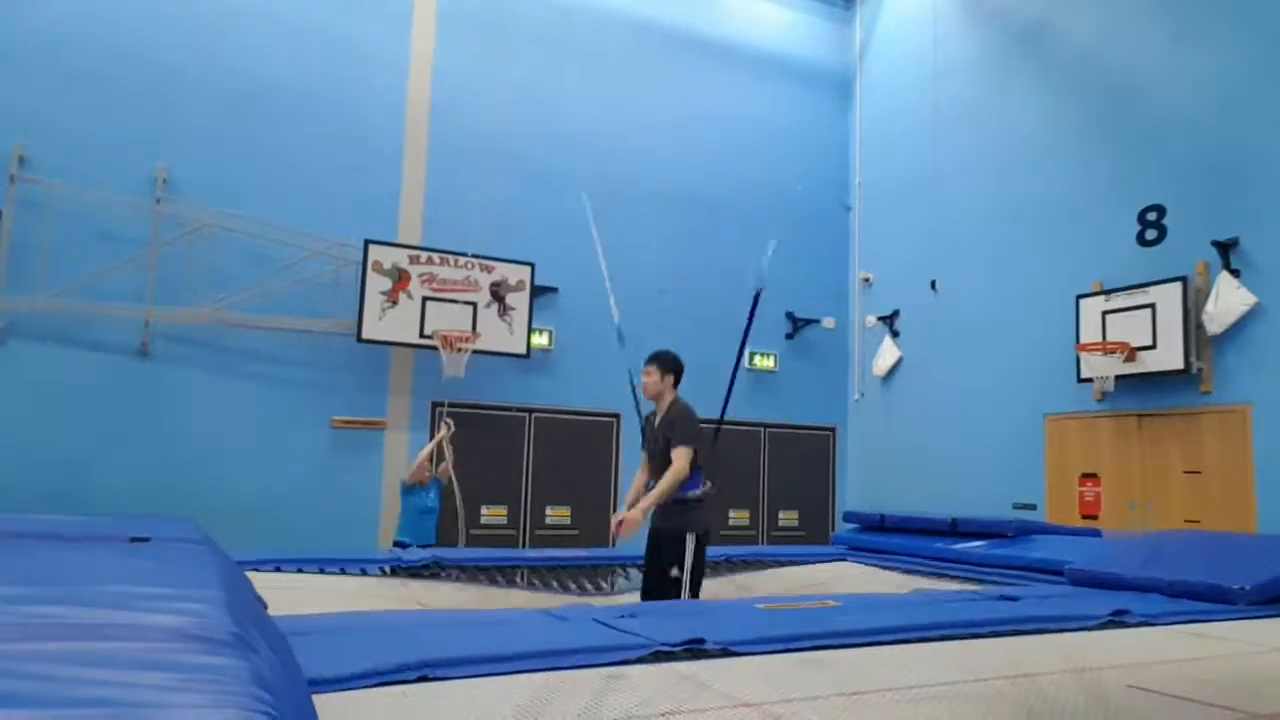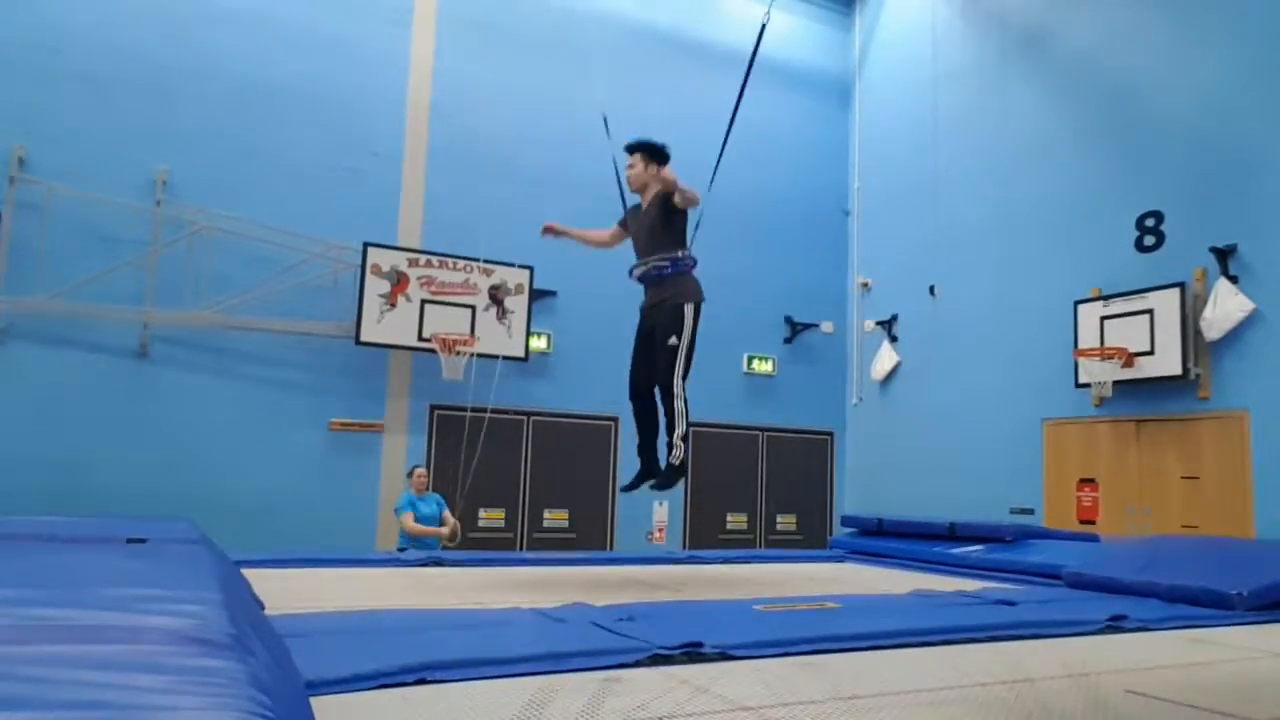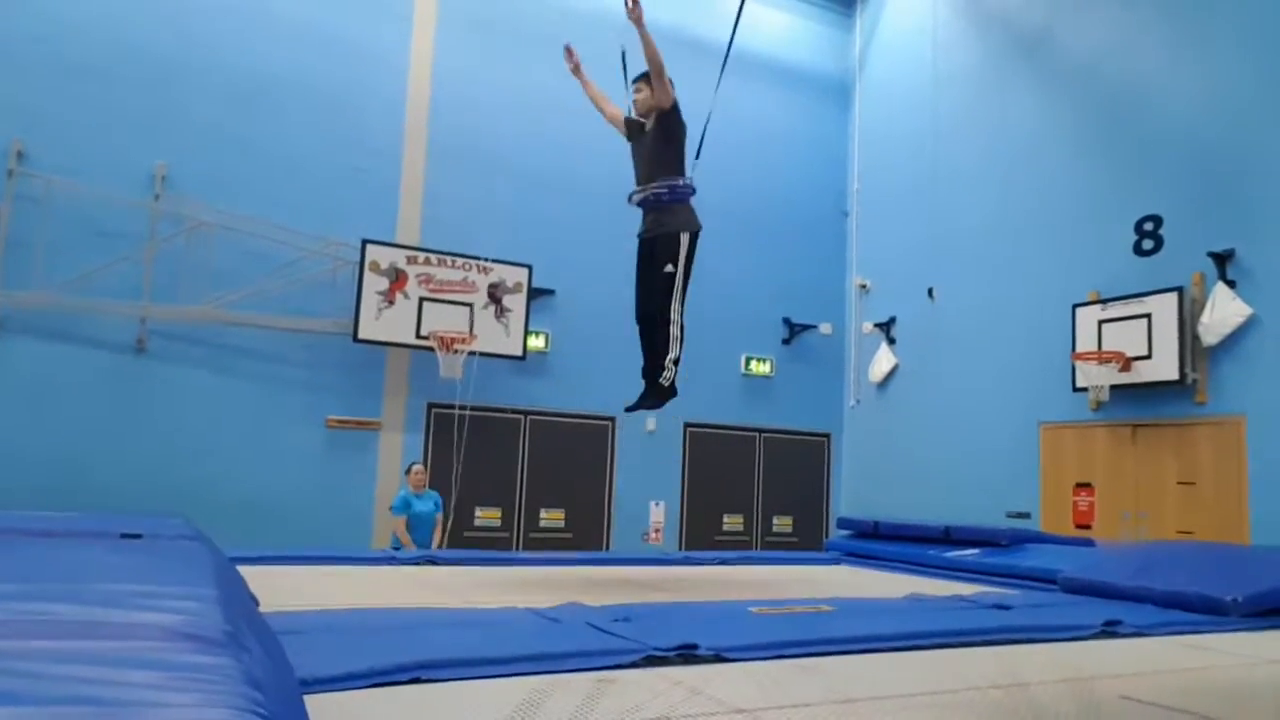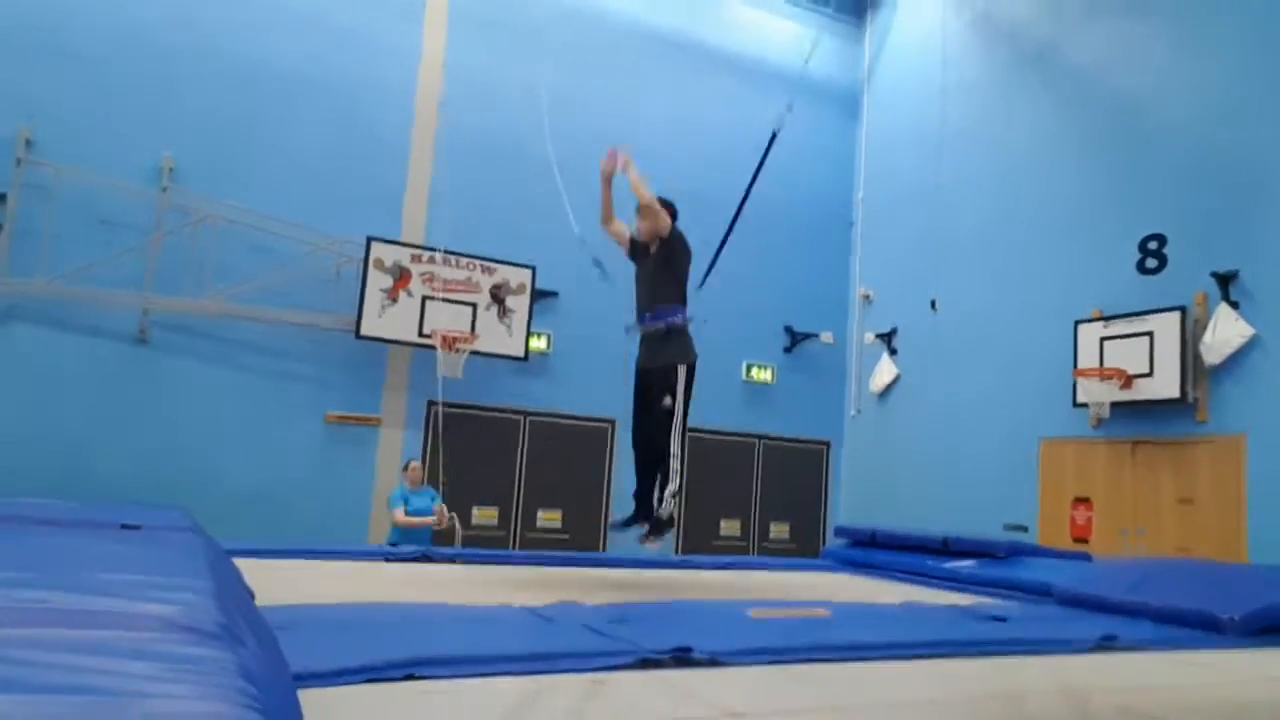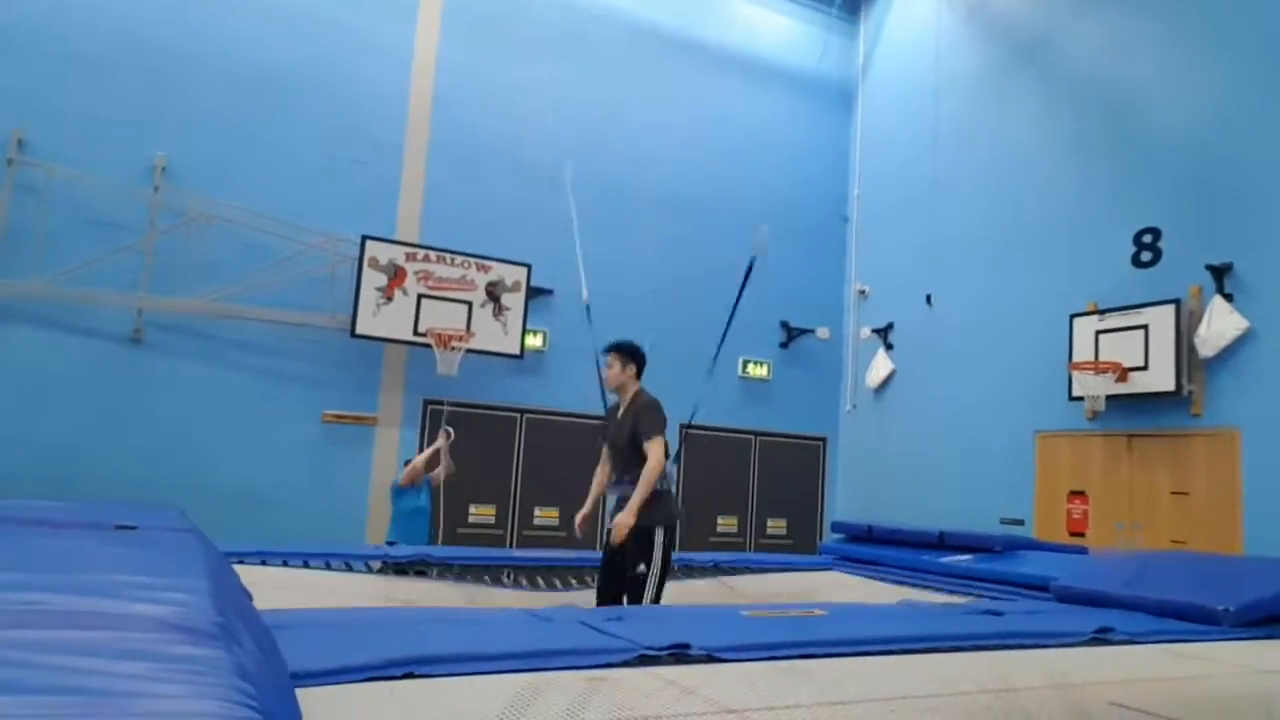
dt=1s
person 1, frame 1
left shoulder: (683, 418)
right shoulder: (650, 421)
left elbow: (680, 469)
right elbow: (645, 471)
left wrist: (642, 508)
right wrist: (625, 509)
left hip: (688, 519)
right hip: (663, 518)
left knee: (681, 595)
right knee: (652, 593)
person 1, frame 2
left shoulder: (667, 196)
right shoulder: (634, 213)
left elbow: (691, 200)
right elbow: (607, 238)
left wrist: (675, 185)
right wrist: (566, 232)
left hip: (679, 299)
right hip: (652, 303)
left knee: (670, 384)
right knee: (638, 388)
left ankle: (674, 461)
right ankle: (649, 464)
person 1, frame 3
left shoulder: (671, 121)
right shoulder: (637, 130)
left elbow: (663, 75)
right elbow: (606, 109)
right wrist: (579, 73)
left hip: (677, 226)
right hip: (650, 227)
left knee: (669, 306)
right knee: (646, 311)
left ankle: (666, 380)
right ankle: (652, 383)
person 1, frame 4
left shoulder: (676, 247)
right shoulder: (643, 253)
left elbow: (651, 206)
right elbow: (610, 225)
left wrist: (627, 170)
right wrist: (607, 183)
left hip: (673, 356)
right hip: (649, 355)
left knee: (668, 438)
right knee: (643, 438)
left ankle: (664, 512)
right ankle: (643, 507)
person 1, frame 5
left shoulder: (648, 410)
right shoulder: (613, 415)
left elbow: (656, 463)
right elbow: (605, 465)
left wrist: (630, 510)
right wrist: (587, 508)
left hip: (652, 514)
right hip: (627, 513)
left knee: (642, 597)
right knee: (607, 593)
